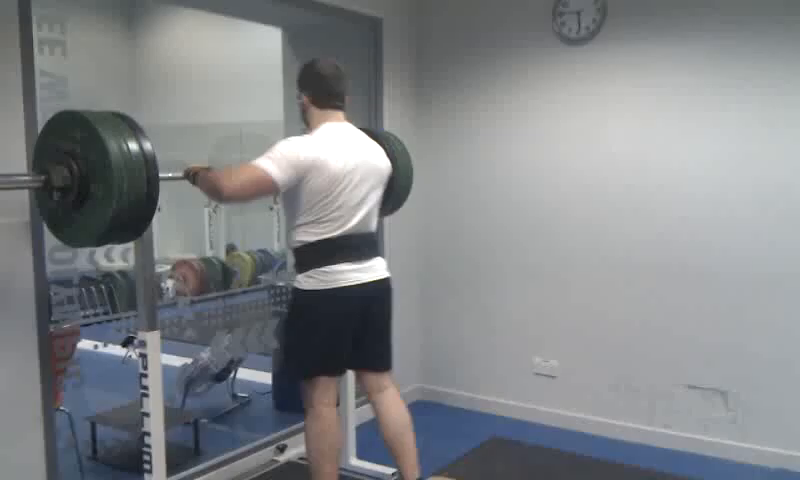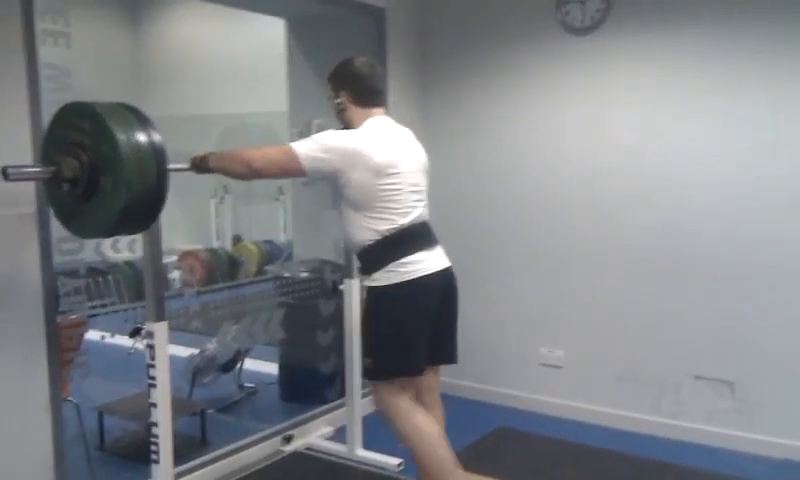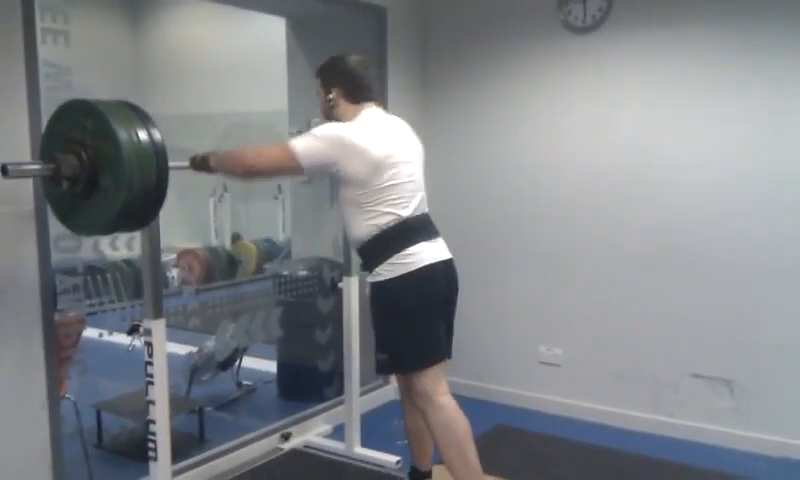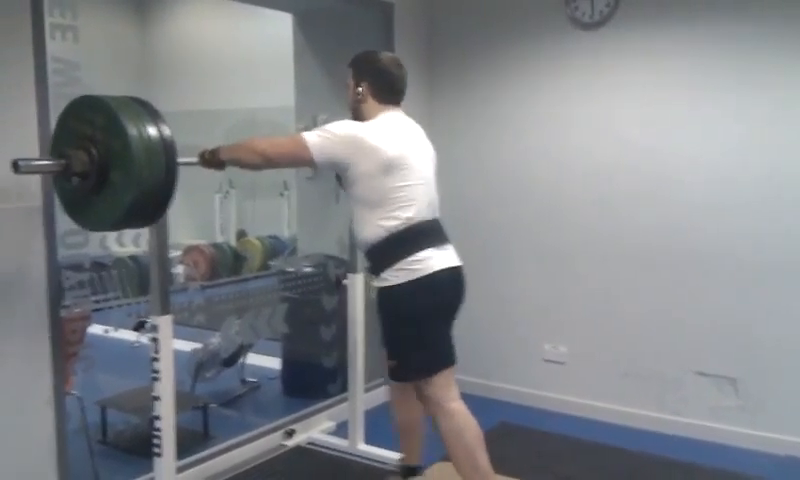
dt=1s
person 1, frame 1
left shoulder: (302, 151)
right shoulder: (376, 151)
left elbow: (230, 188)
left wrist: (199, 174)
left hip: (324, 289)
right hip: (374, 281)
left knee: (320, 401)
right knee: (382, 387)
person 1, frame 2
left shoulder: (345, 145)
right shoulder: (405, 138)
left elbow: (257, 163)
left wrist: (208, 160)
left hip: (398, 285)
right hip: (435, 272)
left knee: (394, 398)
right knee: (425, 392)
person 1, frame 3
left shoulder: (342, 137)
right shoulder: (395, 127)
left elbow: (257, 162)
left wrist: (209, 160)
left hip: (404, 278)
right hip: (432, 266)
left knee: (430, 391)
right knee: (413, 382)
person 1, frame 4
left shoulder: (354, 138)
right shoulder: (412, 132)
left elbow: (266, 154)
left wrist: (218, 154)
left hip: (413, 280)
right hip: (439, 269)
left knee: (441, 395)
right knee: (403, 375)
